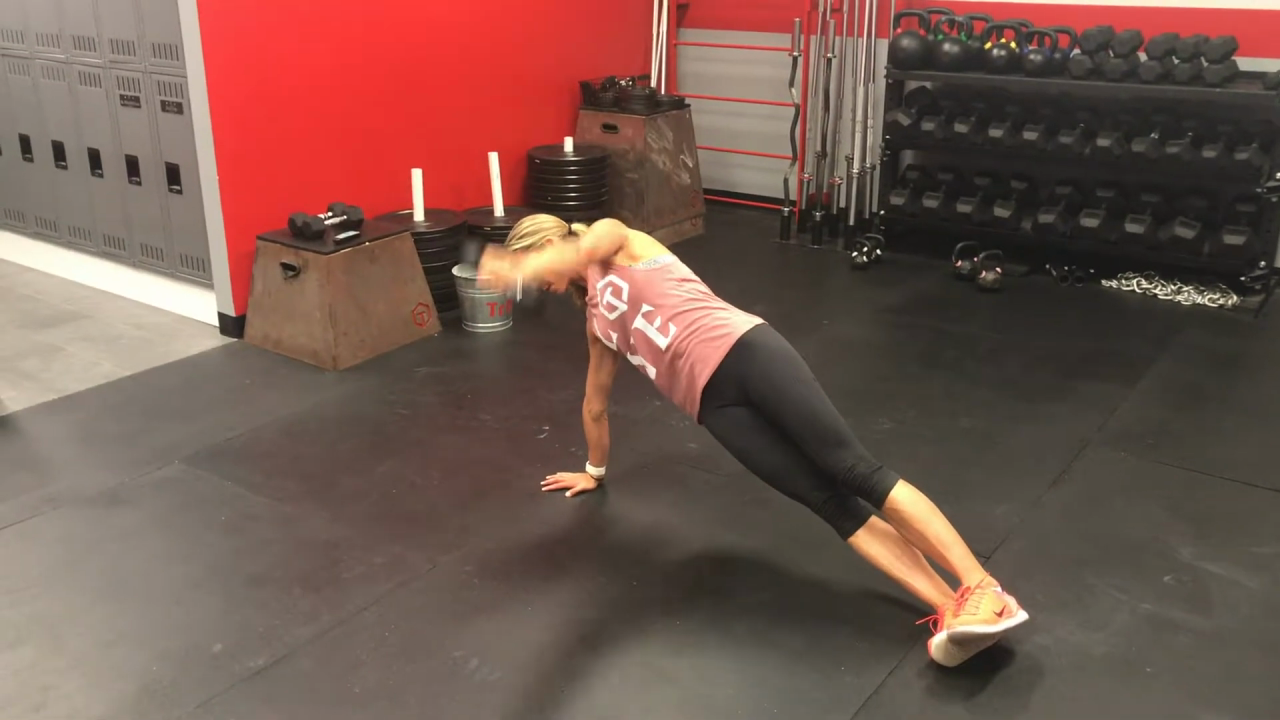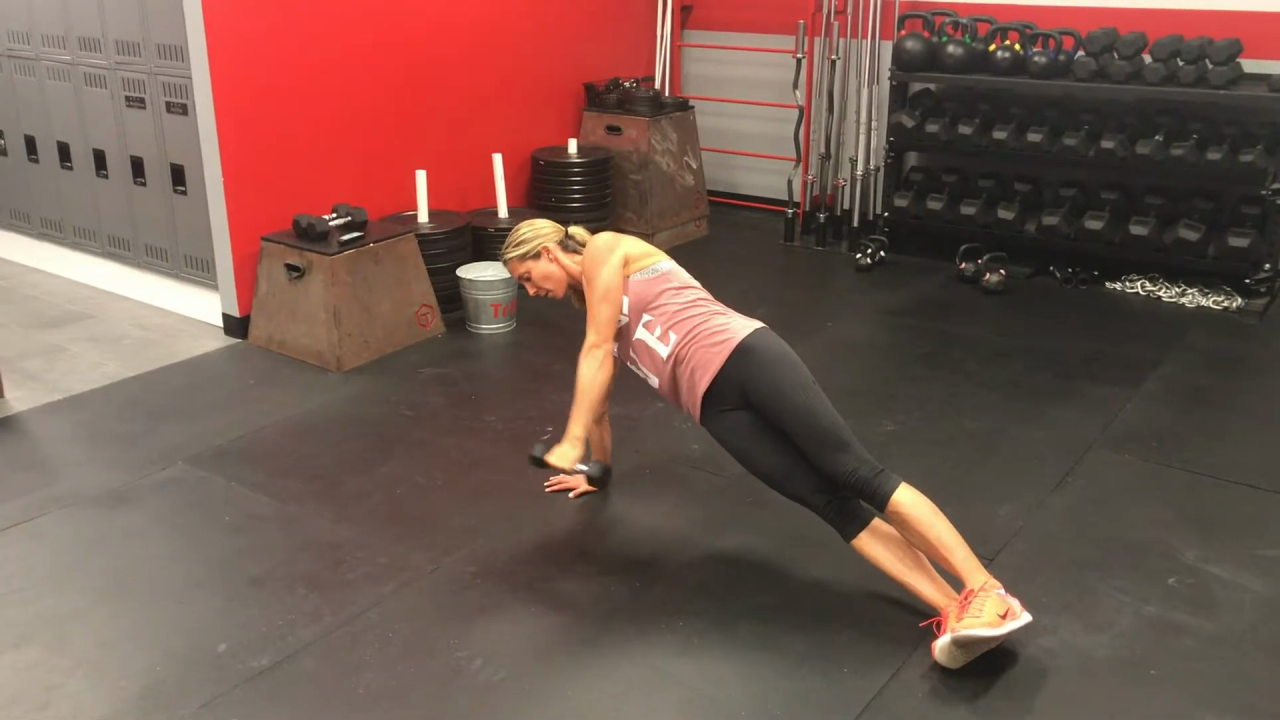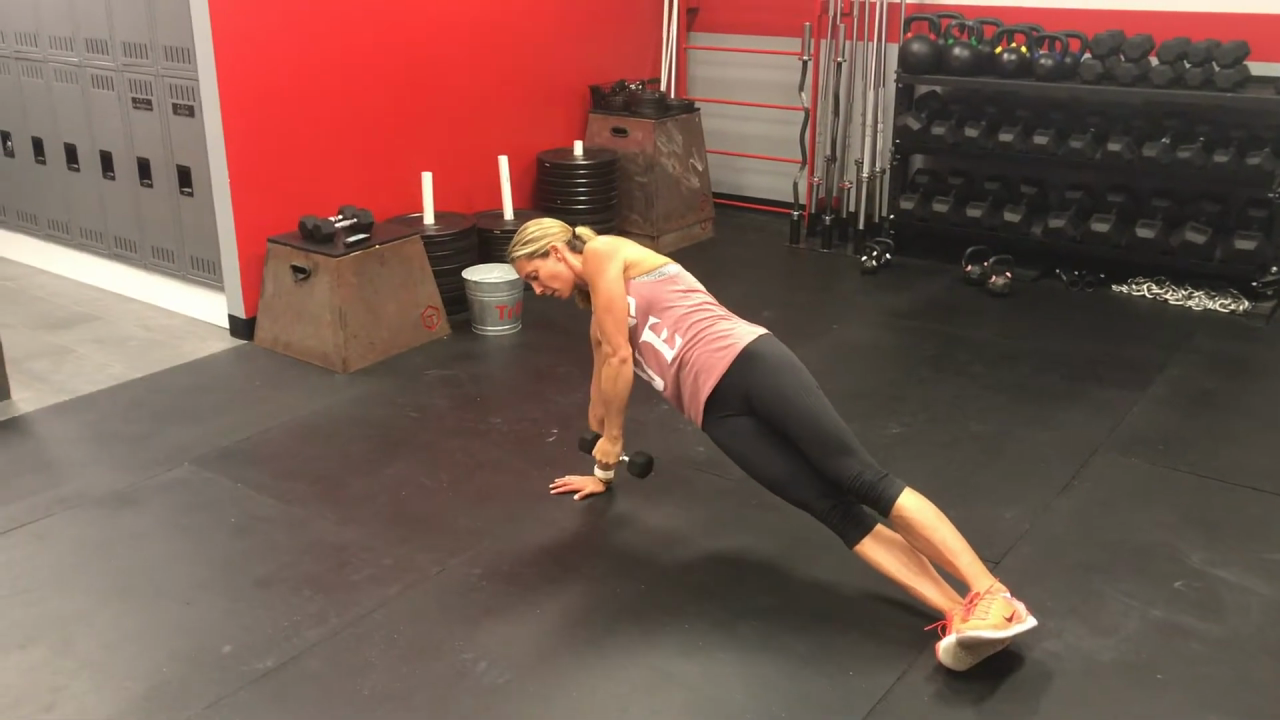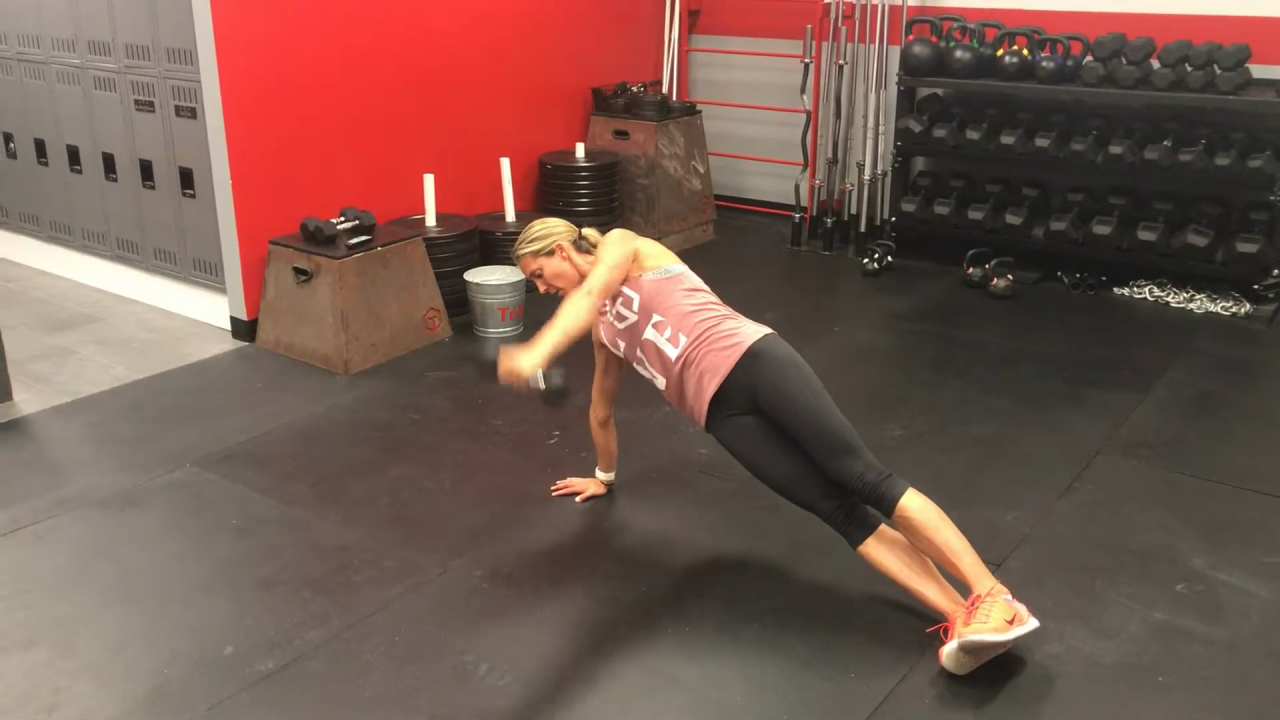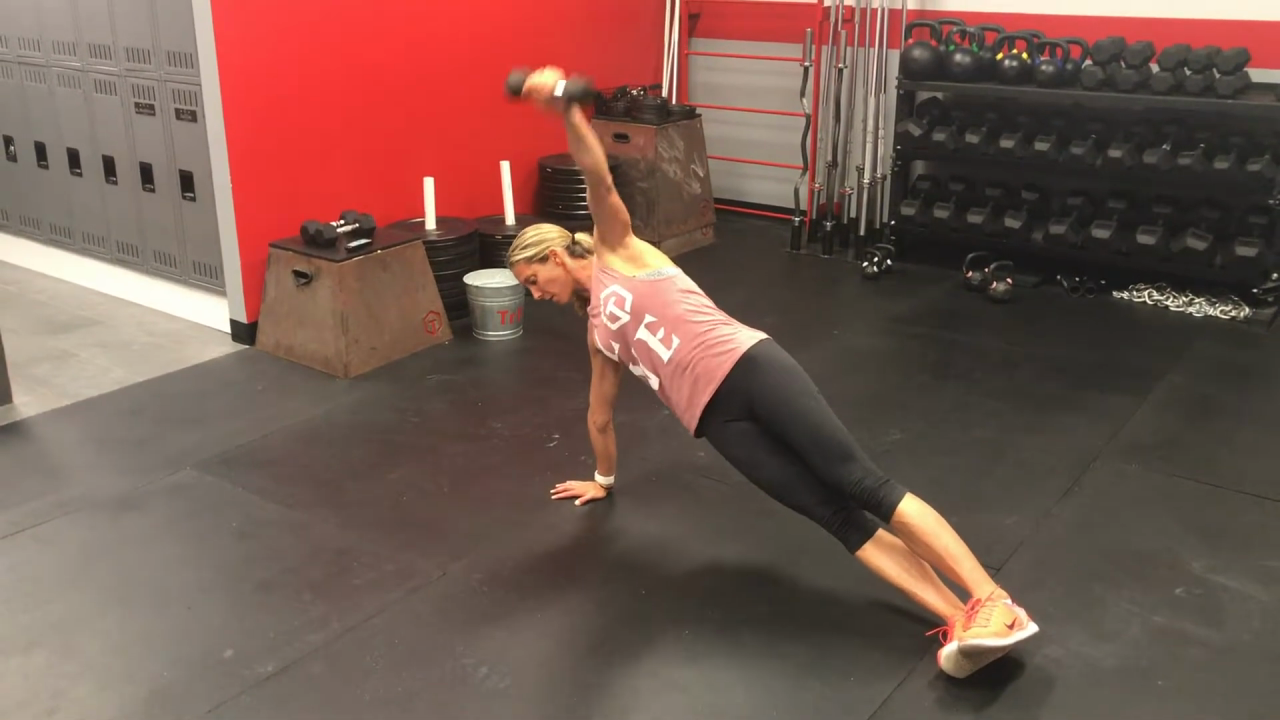
dt=0.5s
person 1, frame 1
left shoulder: (612, 241)
right shoulder: (597, 318)
left elbow: (580, 247)
right elbow: (595, 401)
left wrist: (516, 266)
right wrist: (594, 470)
left hip: (744, 350)
right hip: (712, 398)
left knee: (855, 470)
right knee: (829, 501)
left ankle: (981, 589)
right ankle: (948, 609)
person 1, frame 2
left shoulder: (606, 249)
right shoulder: (592, 314)
left elbow: (599, 353)
right elbow: (595, 398)
left wrist: (571, 442)
right wrist: (596, 467)
left hip: (746, 354)
right hip: (715, 402)
left knee: (858, 474)
right knee: (832, 503)
left ankle: (986, 592)
right ankle: (953, 611)
person 1, frame 3
left shoulder: (604, 253)
right shoulder: (599, 319)
left elbow: (621, 357)
right elbow: (601, 400)
left wrist: (614, 439)
right wrist: (603, 472)
left hip: (749, 361)
right hip: (718, 409)
left knee: (862, 479)
right knee: (836, 510)
left ankle: (991, 596)
right ankle: (958, 615)
person 1, frame 4
left shoulder: (624, 249)
right shoulder: (604, 329)
left elbow: (589, 292)
right elbow: (602, 409)
left wrist: (536, 354)
right wrist: (604, 476)
left hip: (754, 359)
right hip: (722, 408)
left knee: (867, 480)
right knee: (840, 510)
left ankle: (994, 599)
right ankle: (960, 617)
person 1, frame 5
left shoulder: (618, 252)
right shoulder: (598, 329)
left elbow: (598, 177)
right elbow: (600, 413)
left wrist: (564, 107)
right wrist: (602, 481)
left hip: (748, 365)
right hip: (721, 417)
left knee: (862, 485)
right knee: (840, 518)
left ankle: (992, 603)
right ankle: (959, 622)
